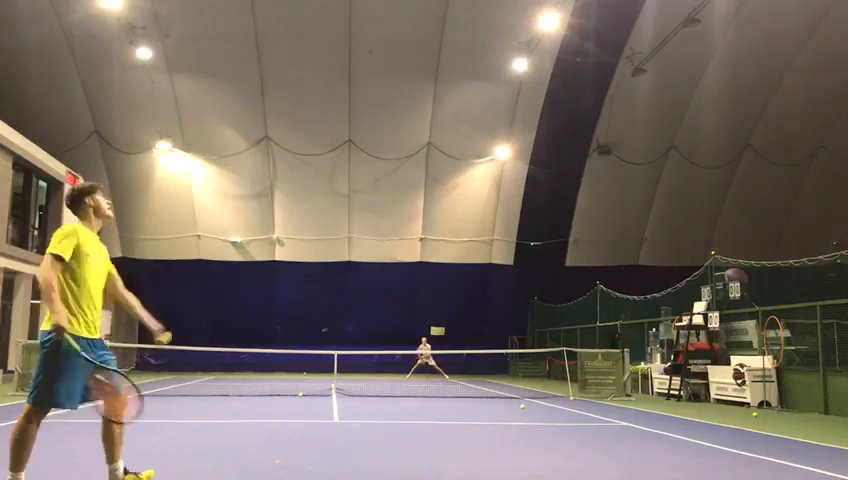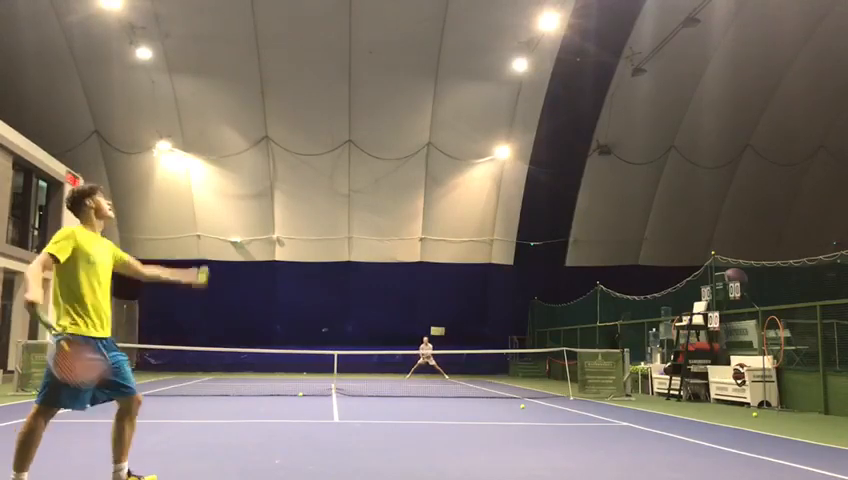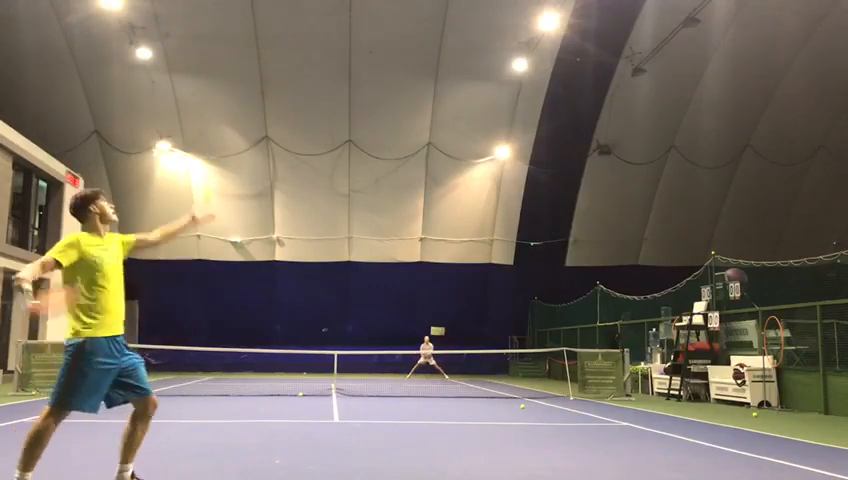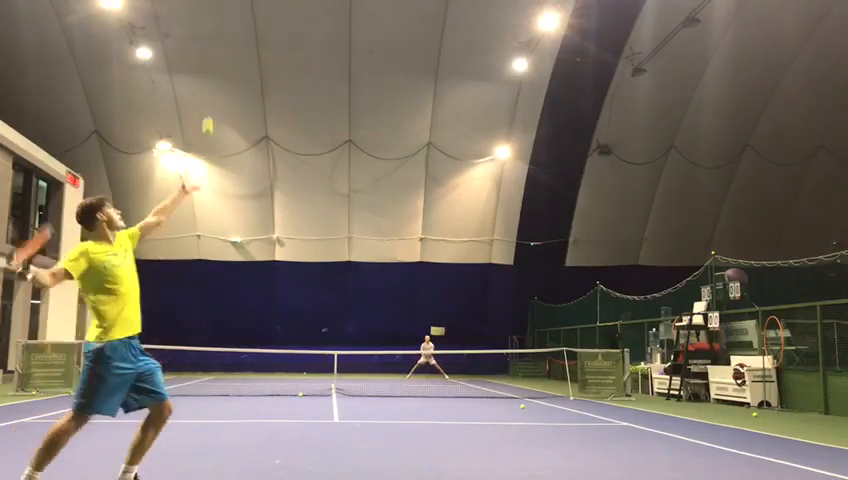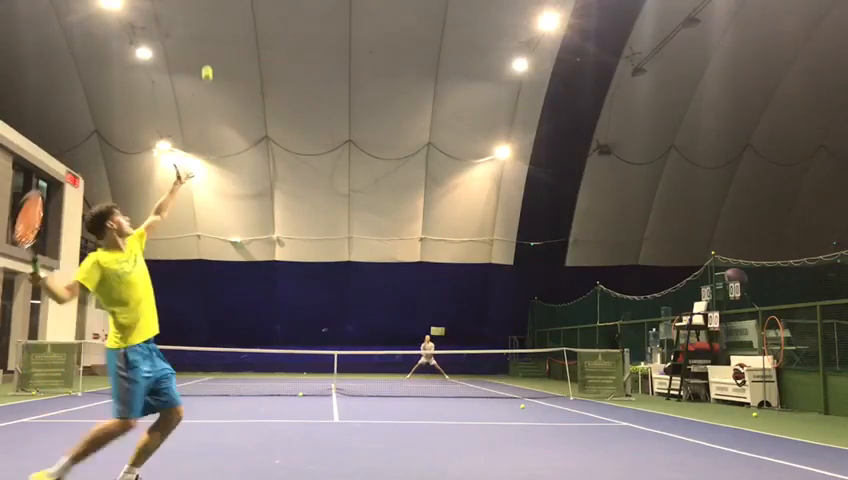
dt=0.1s
person 1, frame 1
left shoulder: (99, 248)
right shoulder: (70, 233)
left elbow: (120, 292)
right elbow: (46, 271)
left wrist: (149, 321)
right wrist: (58, 311)
left hip: (92, 339)
right hip: (63, 337)
right knee: (38, 408)
person 1, frame 2
left shoulder: (105, 246)
right shoulder: (70, 235)
left elbow: (141, 270)
right elbow: (37, 266)
left wrist: (181, 276)
right wrist: (33, 290)
left hip: (103, 339)
right hip: (76, 337)
left knee: (132, 401)
right knee: (45, 409)
person 1, frame 3
left shoulder: (116, 242)
right shoulder: (77, 242)
left elbow: (155, 237)
right elbow: (40, 267)
left wrist: (190, 221)
right wrist: (25, 276)
left hip: (117, 341)
right hip: (88, 342)
left knee: (147, 403)
right knee: (56, 412)
person 1, frame 4
left shoulder: (124, 242)
right shoulder: (88, 252)
left elbow: (154, 218)
right elbow: (50, 278)
left wrist: (181, 194)
right wrist: (28, 271)
left hip: (132, 346)
right hip: (108, 347)
left knee: (162, 408)
right knee: (79, 417)
person 1, frame 5
left shoulder: (132, 245)
right shoulder: (98, 261)
left elbow: (158, 215)
right elbow: (65, 295)
left wrist: (176, 185)
right wrist: (41, 280)
left hip: (150, 347)
right hip: (128, 352)
left knee: (175, 414)
right knee: (124, 422)
